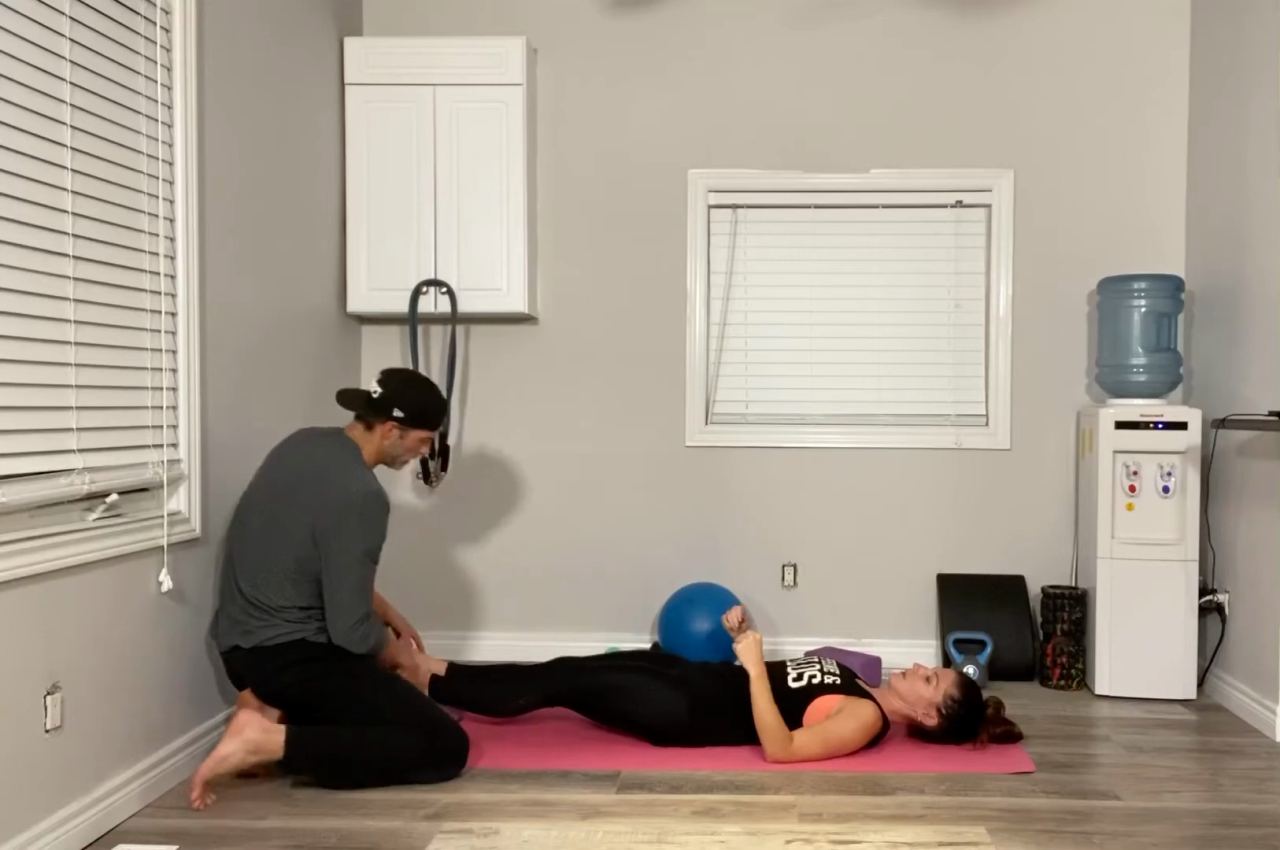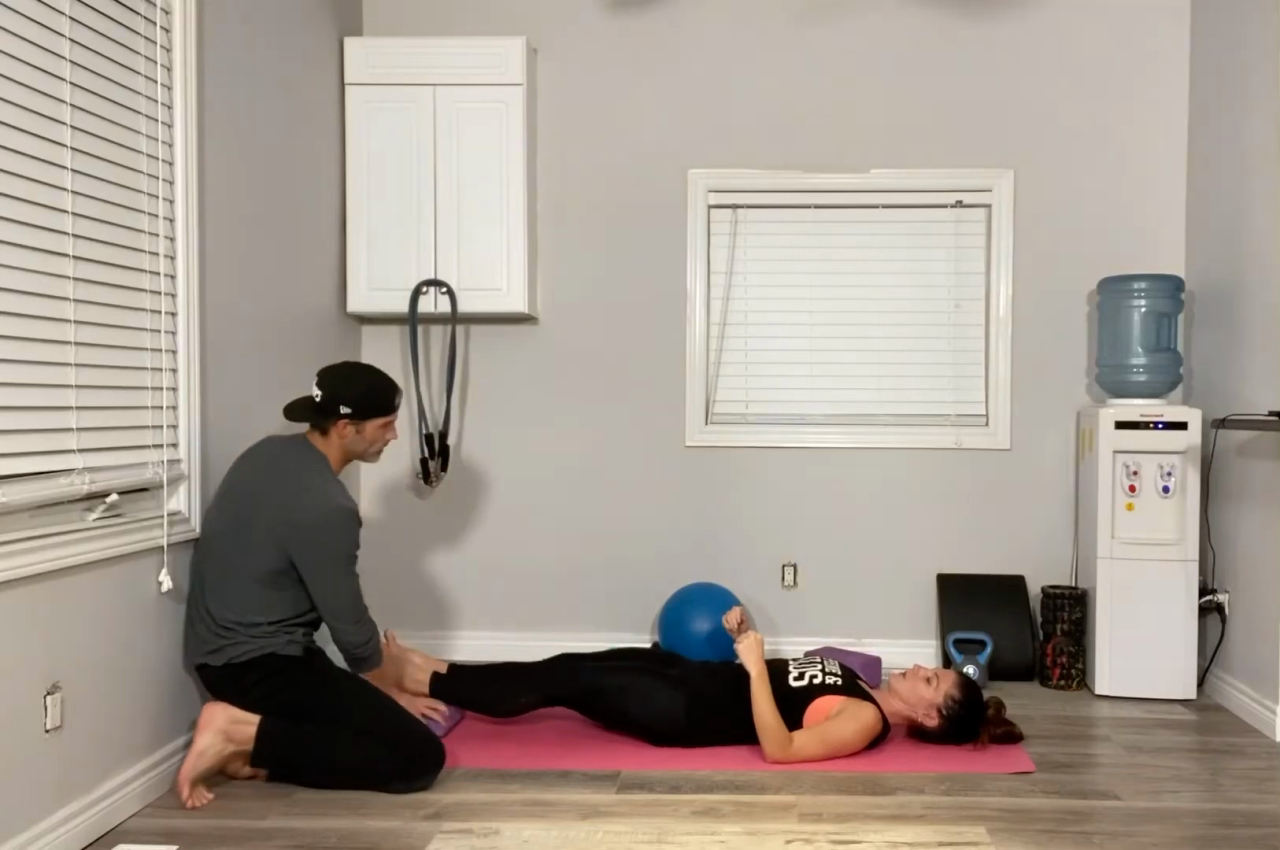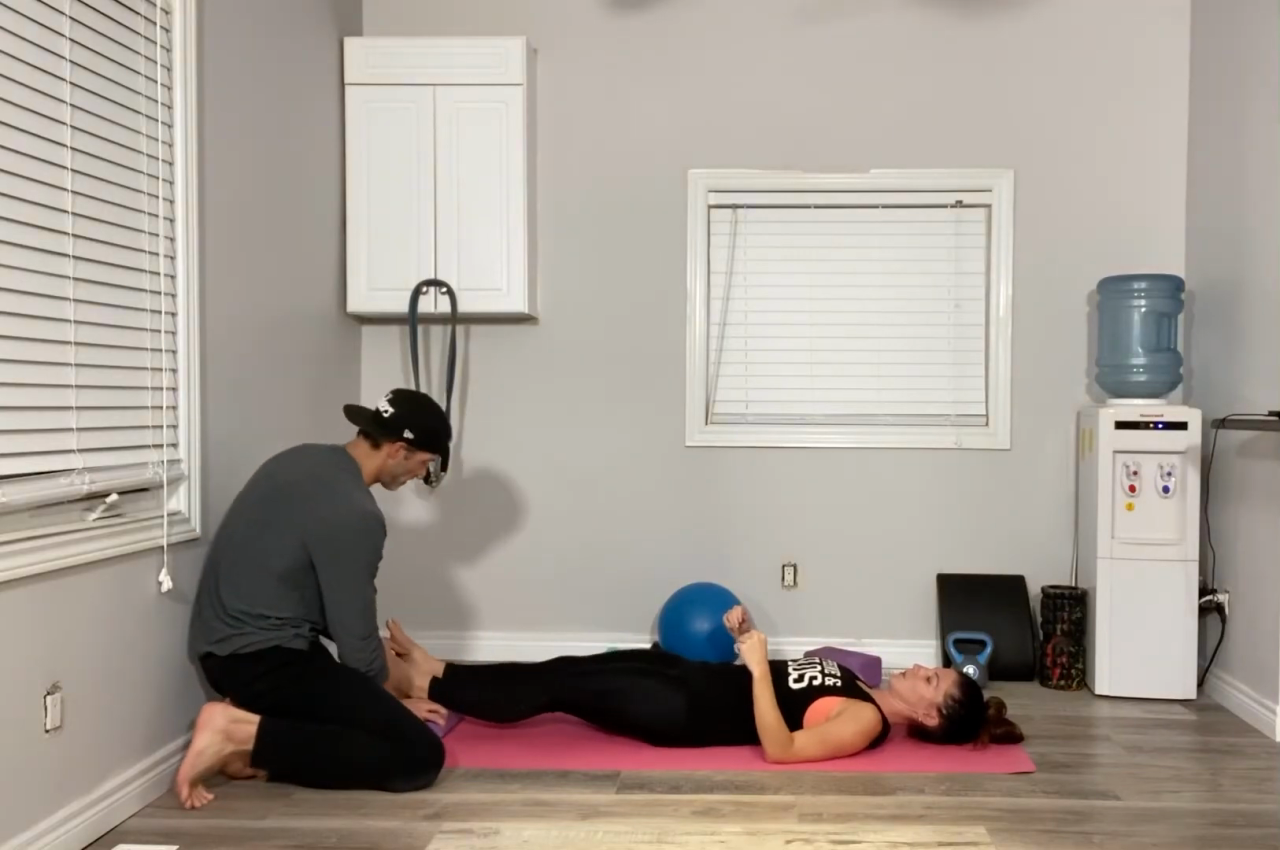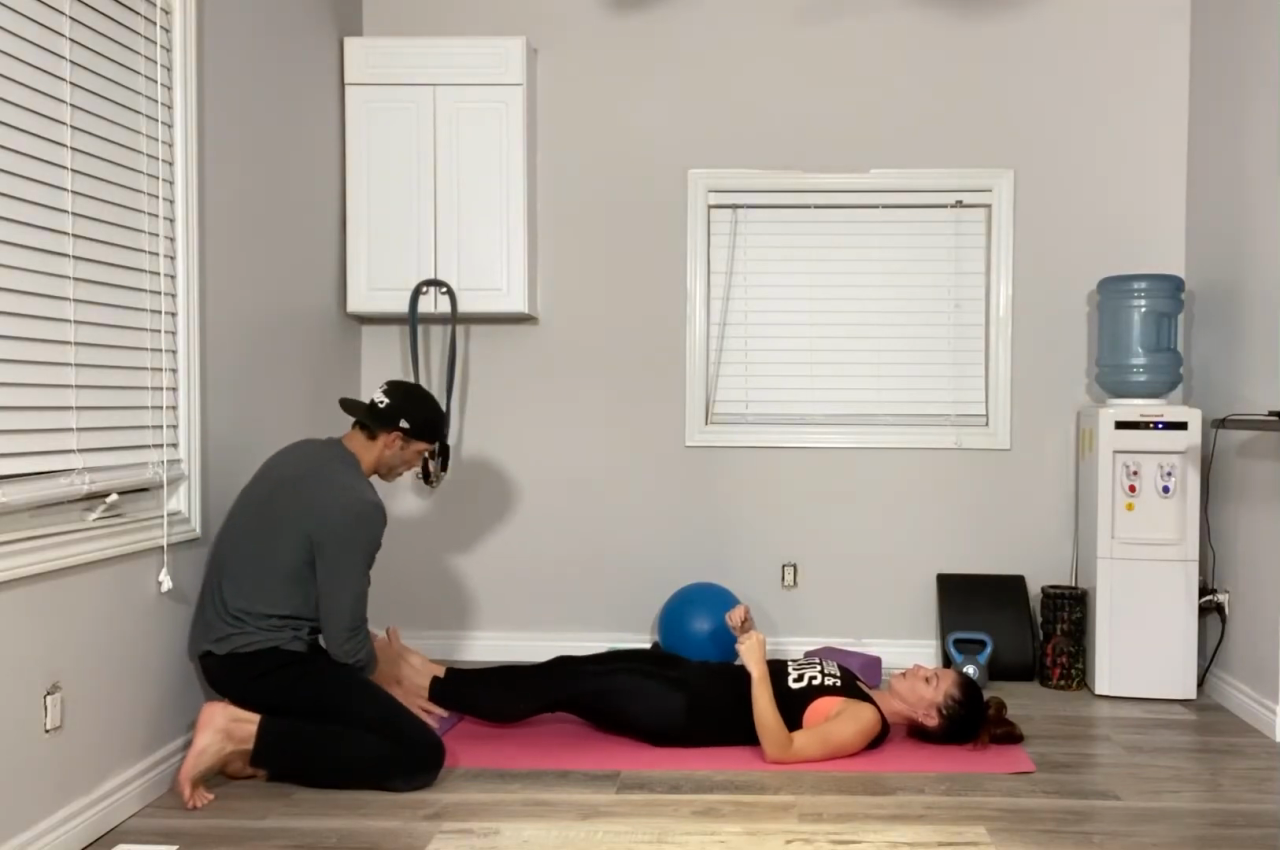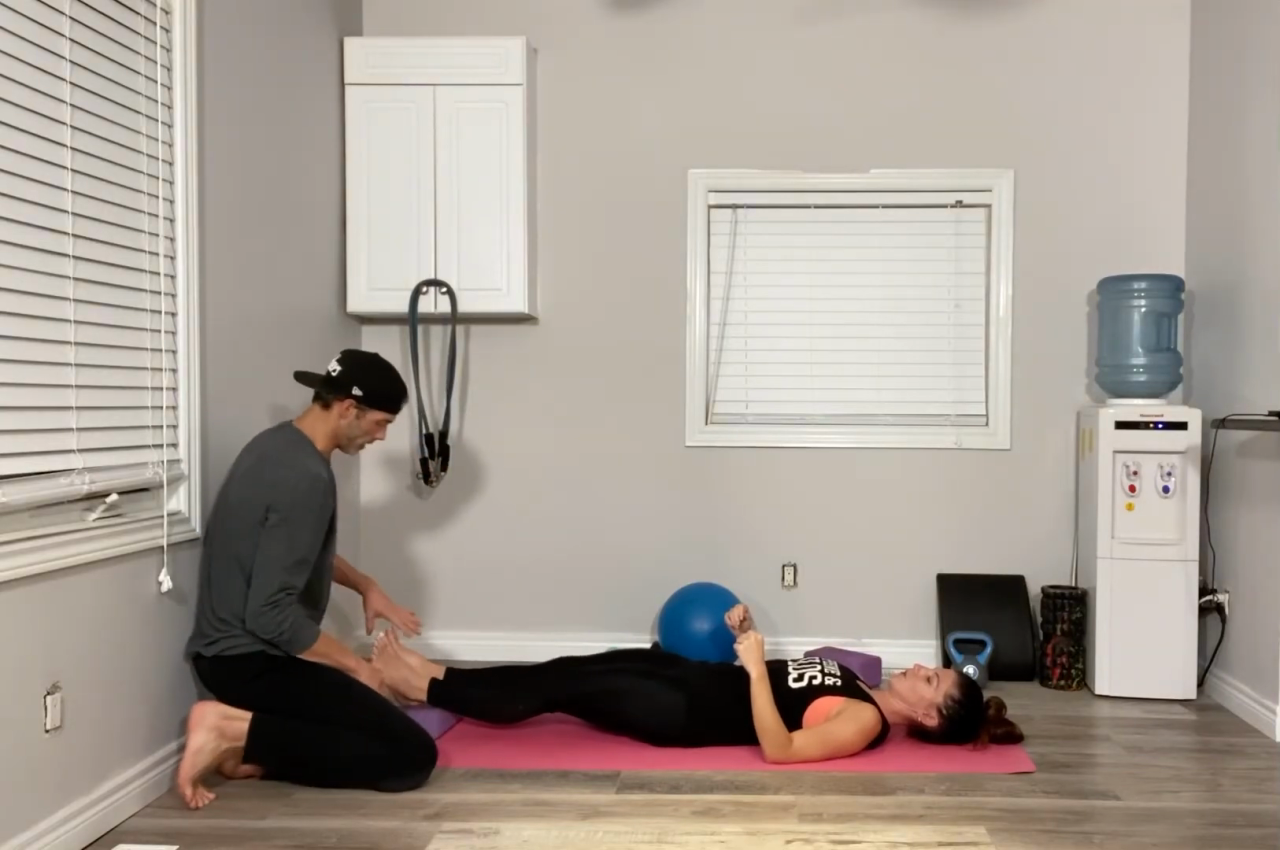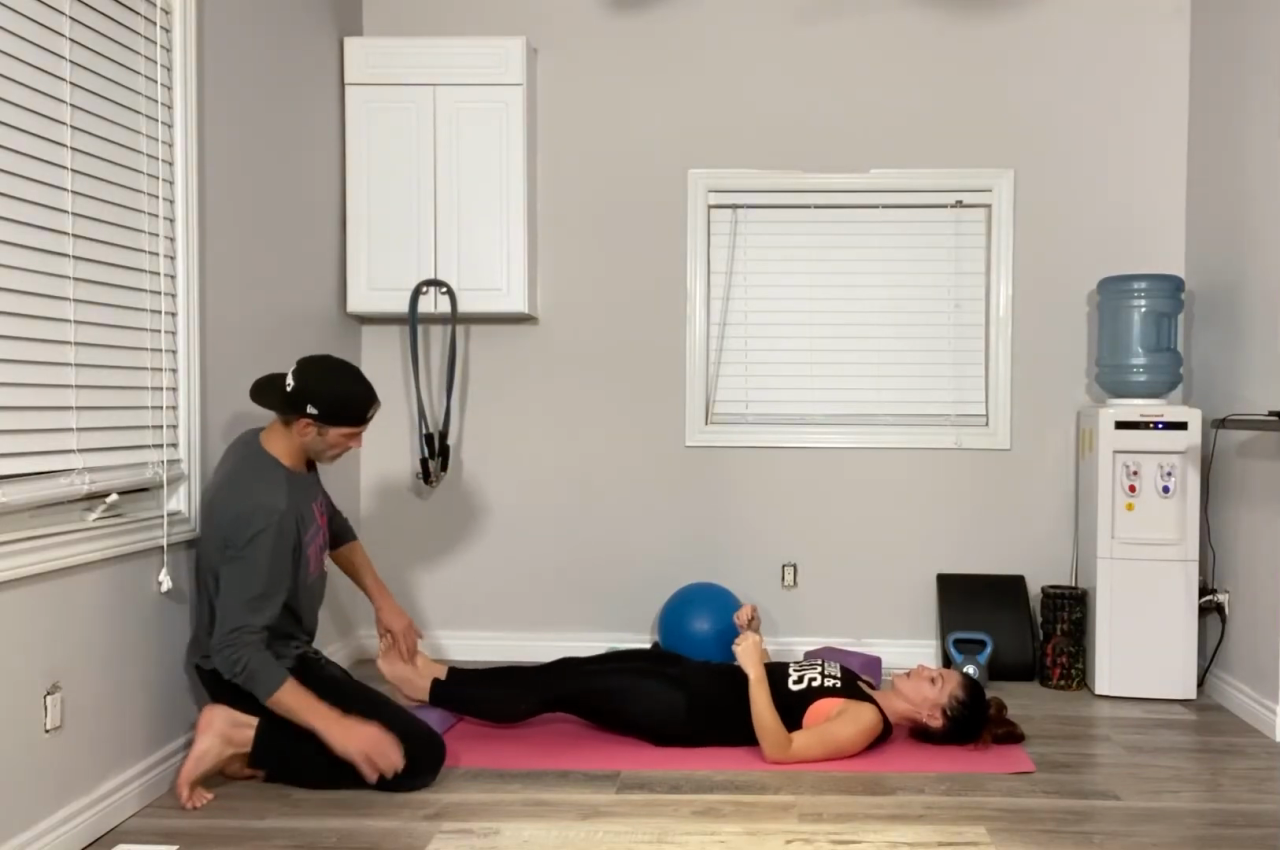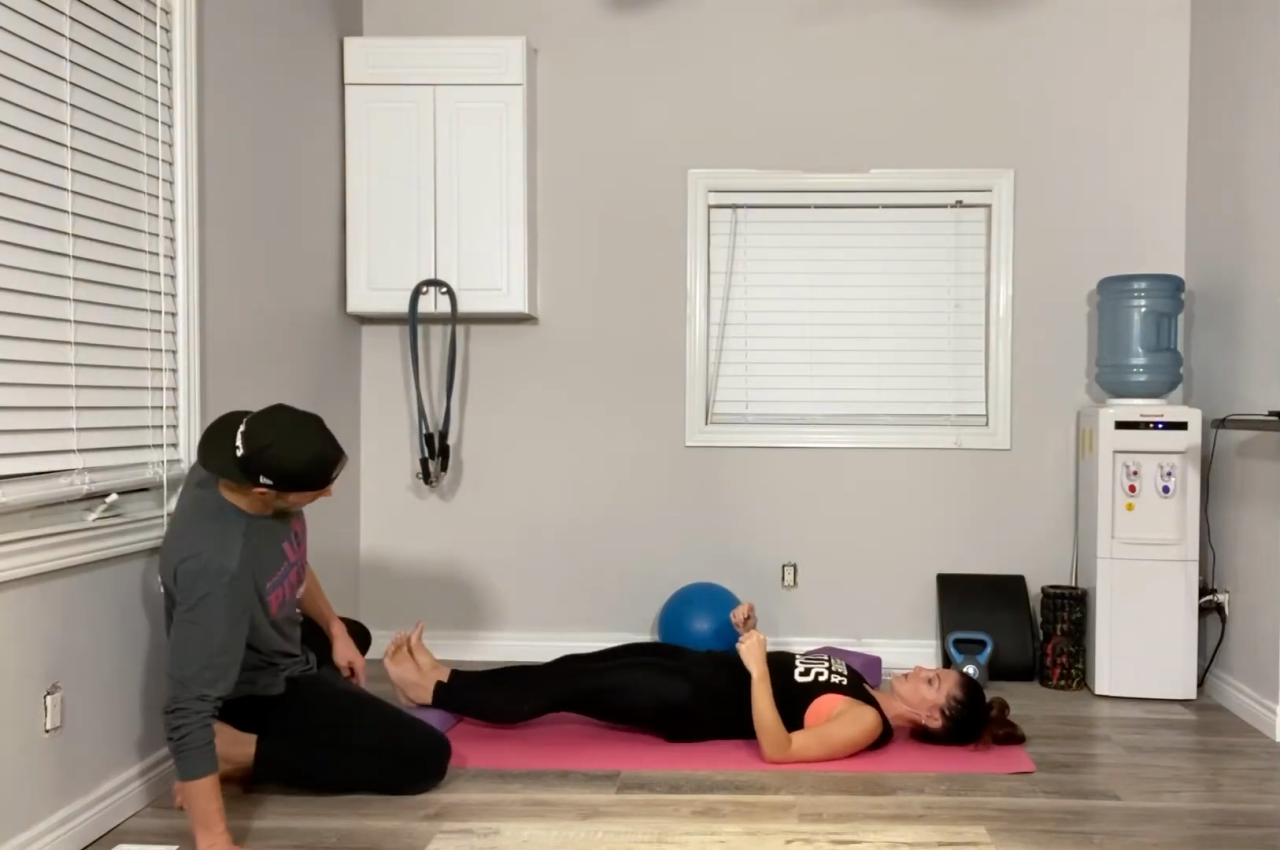
dt=0.7s
person 1, frame 1
left shoulder: (866, 720)
right shoulder: (863, 689)
left elbow: (779, 746)
left wrist: (751, 665)
right wrist: (745, 637)
left hip: (700, 714)
right hip: (706, 677)
left knee: (568, 686)
right knee: (571, 668)
left ankle: (431, 683)
right ankle: (438, 670)
person 1, frame 2
left shoulder: (866, 722)
right shoulder: (861, 687)
left elbow: (778, 746)
left wrist: (754, 666)
right wrist: (746, 638)
left hip: (699, 713)
right hip: (705, 676)
left knee: (568, 684)
right knee: (571, 666)
left ankle: (428, 685)
right ankle: (439, 671)
person 1, frame 3
left shoulder: (866, 723)
right shoulder: (858, 688)
left elbow: (779, 747)
left wrist: (756, 664)
right wrist: (747, 639)
left hip: (699, 713)
right hip: (706, 678)
left knee: (571, 689)
right knee: (569, 668)
left ankle: (426, 692)
right ankle: (438, 671)
person 1, frame 4
left shoulder: (865, 723)
right shoulder: (863, 688)
left elbow: (779, 747)
left wrist: (756, 665)
right wrist: (752, 637)
left hip: (702, 713)
right hip: (707, 677)
left knee: (572, 690)
right knee: (570, 669)
left ankle: (431, 689)
right ankle: (441, 676)
person 1, frame 5
left shoulder: (865, 723)
right shoulder: (863, 690)
left elbow: (778, 747)
left wrist: (754, 666)
right wrist: (749, 637)
left hip: (699, 714)
right hip: (705, 678)
left knee: (568, 693)
right knee: (572, 668)
left ankle: (427, 689)
right ankle: (439, 677)
person 1, frame 6
left shoulder: (867, 722)
right shoulder: (864, 690)
left elbow: (778, 748)
left wrist: (752, 667)
right wrist: (752, 638)
left hip: (699, 714)
right hip: (704, 678)
left knee: (569, 691)
right knee: (575, 669)
left ankle: (428, 689)
right ankle: (442, 675)
person 1, frame 7
left shoulder: (867, 724)
right shoulder: (866, 693)
left elbow: (776, 748)
left wrist: (755, 667)
right wrist: (751, 636)
left hip: (701, 703)
right hip: (702, 669)
left knee: (571, 691)
right knee: (573, 667)
left ankle: (432, 692)
right ankle: (444, 676)
person 2, frame 1
left shoulder: (305, 444)
right shoulder: (360, 496)
right elbow: (353, 630)
left wrist: (382, 611)
right wrist: (401, 654)
left hip: (242, 641)
right hip: (285, 652)
right knee: (446, 748)
left ankle: (272, 711)
right ankle: (270, 742)
person 2, frame 2
left shoulder: (272, 453)
right shoulder: (325, 508)
right elbow: (350, 625)
left wrist: (388, 655)
right wrist: (392, 692)
left hip: (225, 651)
right hip: (258, 664)
left knee: (370, 717)
right knee: (419, 757)
left ankle: (250, 728)
right ankle: (242, 733)
person 2, frame 3
left shoulder: (306, 460)
right shoulder: (354, 514)
right elbow: (356, 643)
left wrist: (396, 673)
right wrist: (392, 700)
left hip: (225, 643)
right hip: (260, 656)
left knee: (365, 717)
right knee: (419, 756)
left ankle: (250, 719)
right ankle: (242, 735)
person 2, frame 4
left shoulder: (303, 456)
right shoulder: (356, 505)
right elbow: (345, 639)
left wrist: (386, 654)
right wrist: (390, 689)
left hip: (224, 646)
right hip: (260, 657)
left knee: (366, 718)
right knee: (420, 755)
left ankle: (250, 716)
right ankle: (243, 734)
person 2, frame 5
left shoulder: (279, 444)
right shoulder: (304, 478)
right elbow: (270, 613)
left wrist: (368, 588)
right wrist: (355, 665)
left hip: (232, 650)
right hip: (251, 660)
left knee: (366, 721)
right knee: (412, 755)
left ankle: (246, 737)
right ankle: (236, 731)
person 2, frame 6
left shoulder: (275, 450)
right shoulder: (264, 509)
left elbow: (335, 529)
right elbow: (238, 654)
left wrist: (383, 601)
right wrist: (334, 725)
left hip: (278, 654)
right hip: (254, 671)
left knee: (361, 714)
right knee: (420, 755)
left ankle: (251, 744)
right ankle: (244, 735)
person 2, frame 7
left shoulder: (245, 471)
right shoulder: (216, 565)
right elbow: (188, 707)
left wrist: (336, 633)
left hip: (282, 648)
right hip: (260, 689)
left knee: (355, 636)
right knee: (427, 758)
right ankle: (246, 752)
